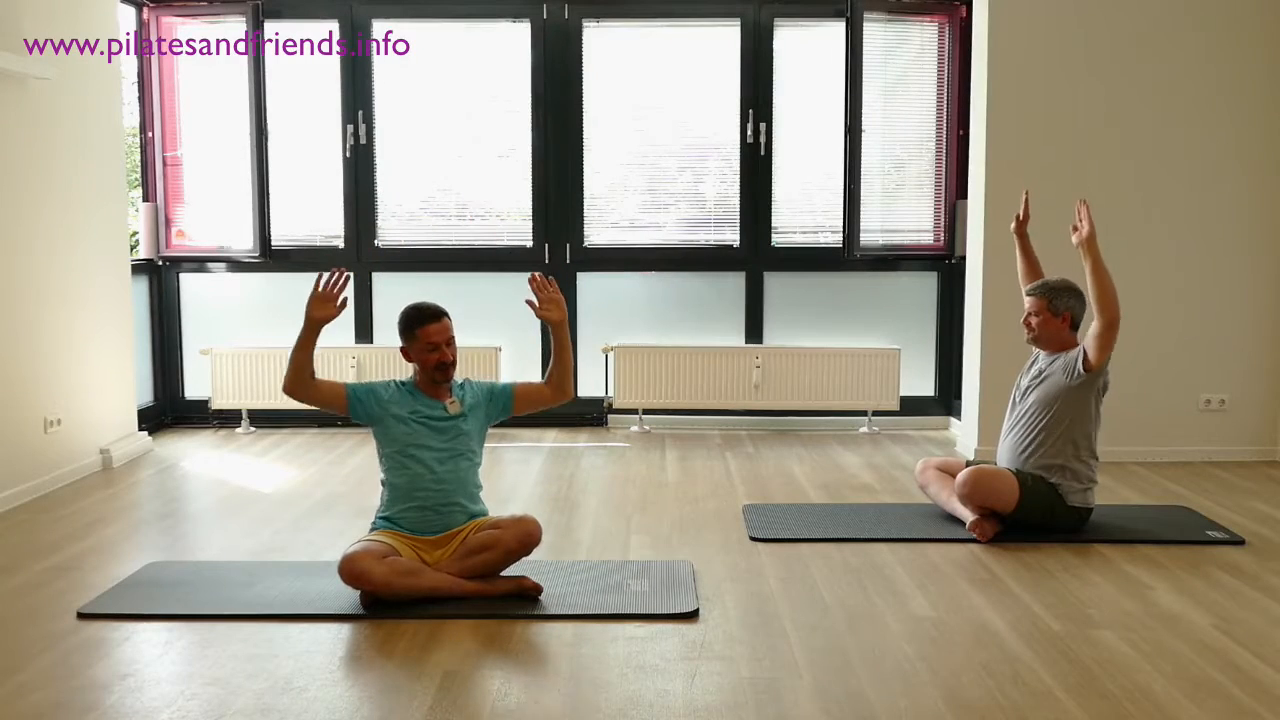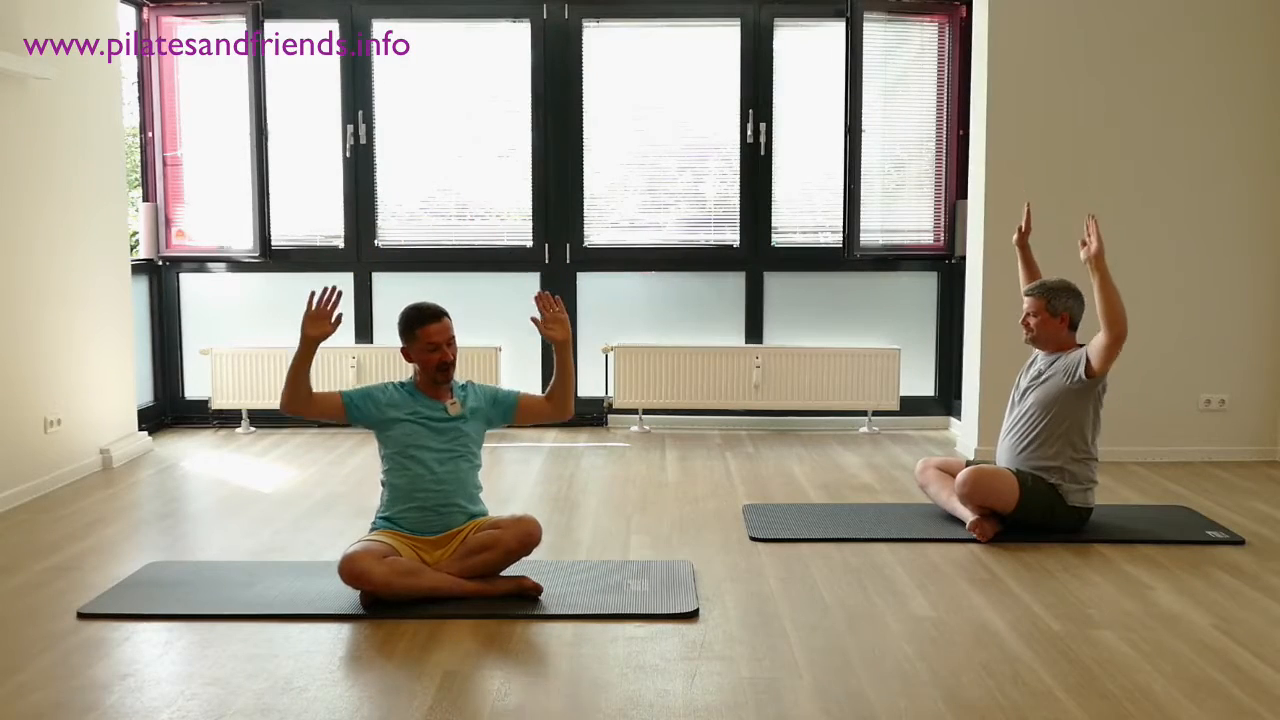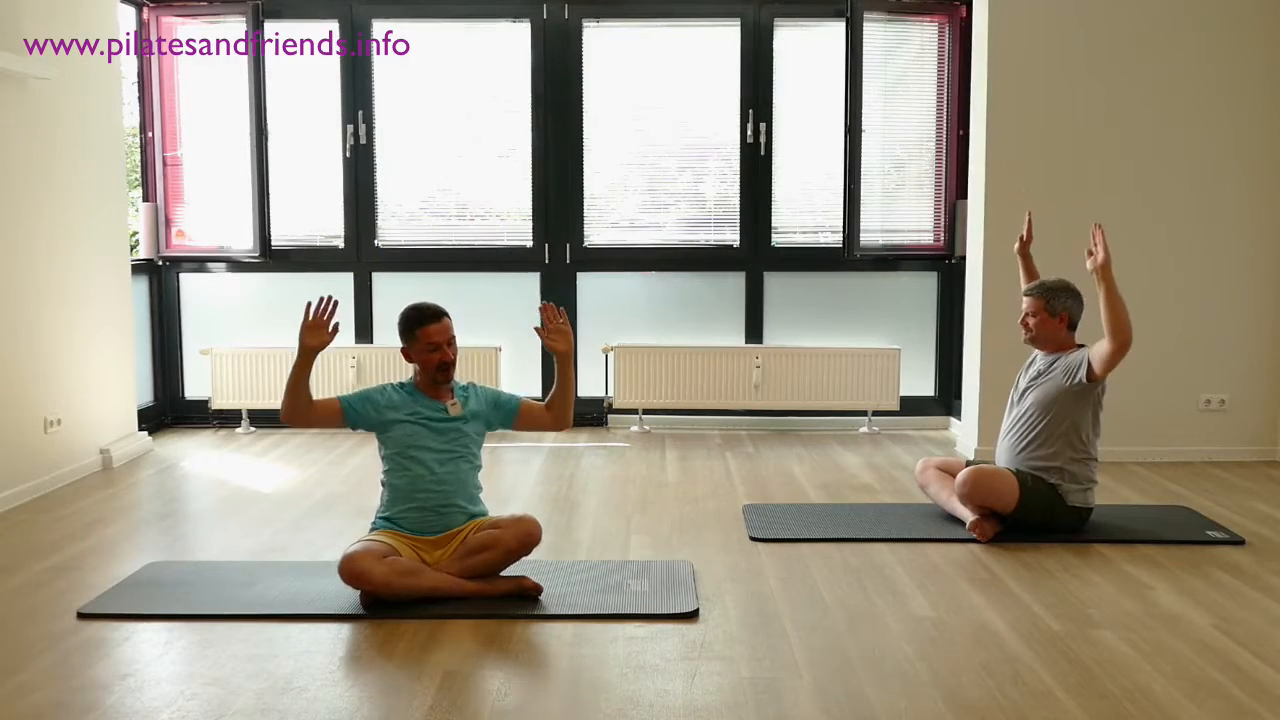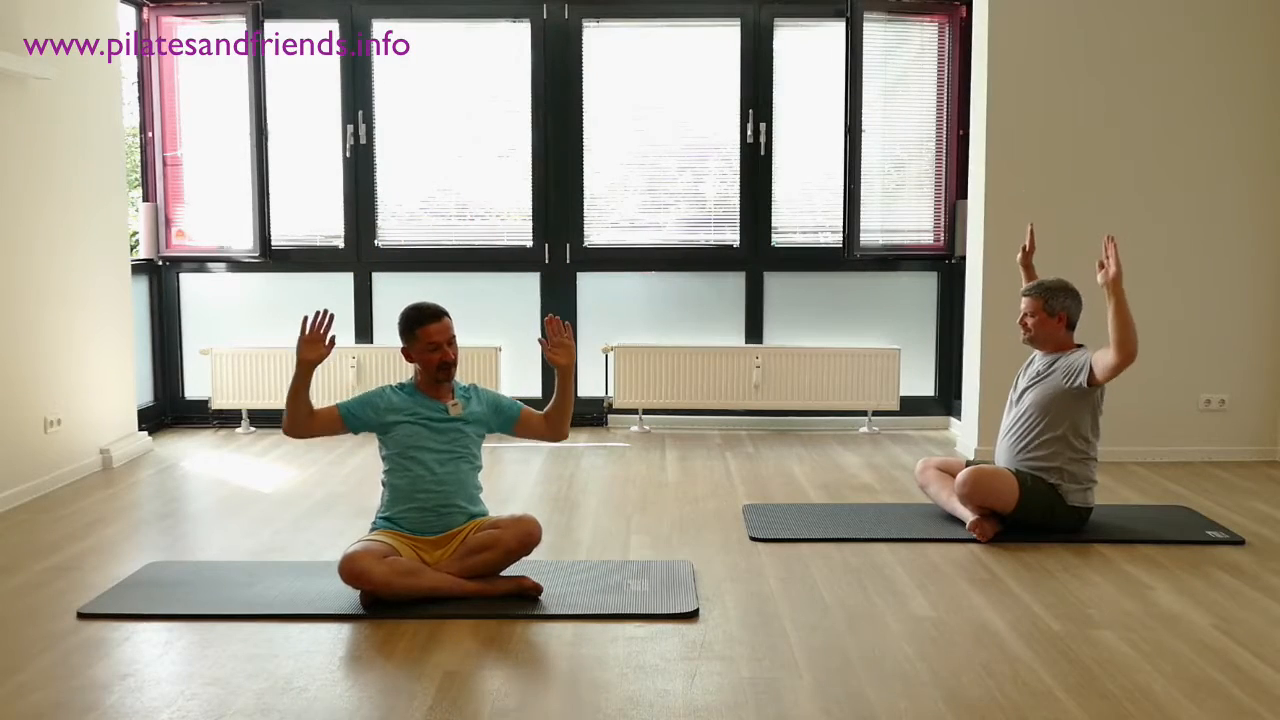
dt=0.1s
person 1, frame 1
left shoulder: (1081, 364)
right shoulder: (1044, 353)
left elbow: (1109, 321)
right elbow: (1036, 290)
left wrist: (1088, 250)
right wrist: (1021, 237)
left hip: (1059, 501)
right hip: (1015, 479)
left knee: (970, 482)
right knee: (928, 469)
left ankle: (990, 516)
right ankle: (980, 516)
person 1, frame 2
left shoulder: (1081, 366)
right shoulder: (1043, 354)
left elbow: (1115, 333)
right elbow: (1038, 295)
left wrist: (1096, 264)
right wrist: (1022, 248)
left hip: (1059, 500)
right hip: (1015, 479)
left knee: (970, 481)
right knee: (928, 468)
left ankle: (992, 514)
right ankle: (979, 516)
person 1, frame 3
left shoulder: (1078, 365)
right shoulder: (1042, 354)
left elbow: (1119, 344)
right elbow: (1038, 302)
left wrist: (1102, 276)
right wrist: (1024, 257)
left hip: (1059, 500)
right hip: (1015, 479)
left knee: (970, 482)
right knee: (927, 468)
left ankle: (987, 516)
right ankle: (980, 516)
person 1, frame 4
left shoulder: (1078, 367)
right shoulder: (1041, 354)
left elbow: (1123, 354)
right elbow: (1039, 303)
left wrist: (1113, 288)
right wrist: (1026, 266)
left hip: (1059, 500)
right hip: (1015, 479)
left knee: (969, 481)
right knee: (927, 468)
left ankle: (988, 516)
right ankle: (979, 516)
person 2, frame 1
left shoulder: (481, 396)
right shoulder: (383, 399)
left elbow: (559, 392)
right elbow: (298, 390)
left wrist: (558, 329)
right wrist: (312, 327)
left hip: (466, 534)
right hip: (398, 538)
left knee: (526, 531)
right knee: (354, 568)
left ankle: (402, 583)
right ankle: (493, 586)
person 2, frame 2
left shoulder: (481, 400)
right shoulder: (383, 401)
left elbow: (559, 408)
right elbow: (296, 405)
left wrist: (561, 346)
right wrist: (309, 343)
left hip: (466, 533)
right hip: (398, 538)
left knee: (526, 530)
right knee: (354, 566)
left ankle: (403, 584)
right ankle: (493, 586)
person 2, frame 3
left shoulder: (482, 400)
right shoulder: (383, 401)
left elbow: (558, 419)
right elbow: (296, 416)
left wrist: (563, 359)
right wrist: (306, 356)
left hip: (466, 534)
right hip: (399, 537)
left knee: (526, 530)
right knee: (355, 567)
left ankle: (399, 584)
right ankle: (491, 587)
person 2, frame 4
left shoulder: (482, 402)
right shoulder: (383, 403)
left elbow: (555, 429)
right elbow: (297, 427)
left wrist: (564, 371)
right wrist: (305, 367)
left hip: (467, 533)
right hip: (399, 537)
left knee: (526, 529)
right knee: (354, 566)
left ankle: (401, 583)
right ankle: (490, 587)
